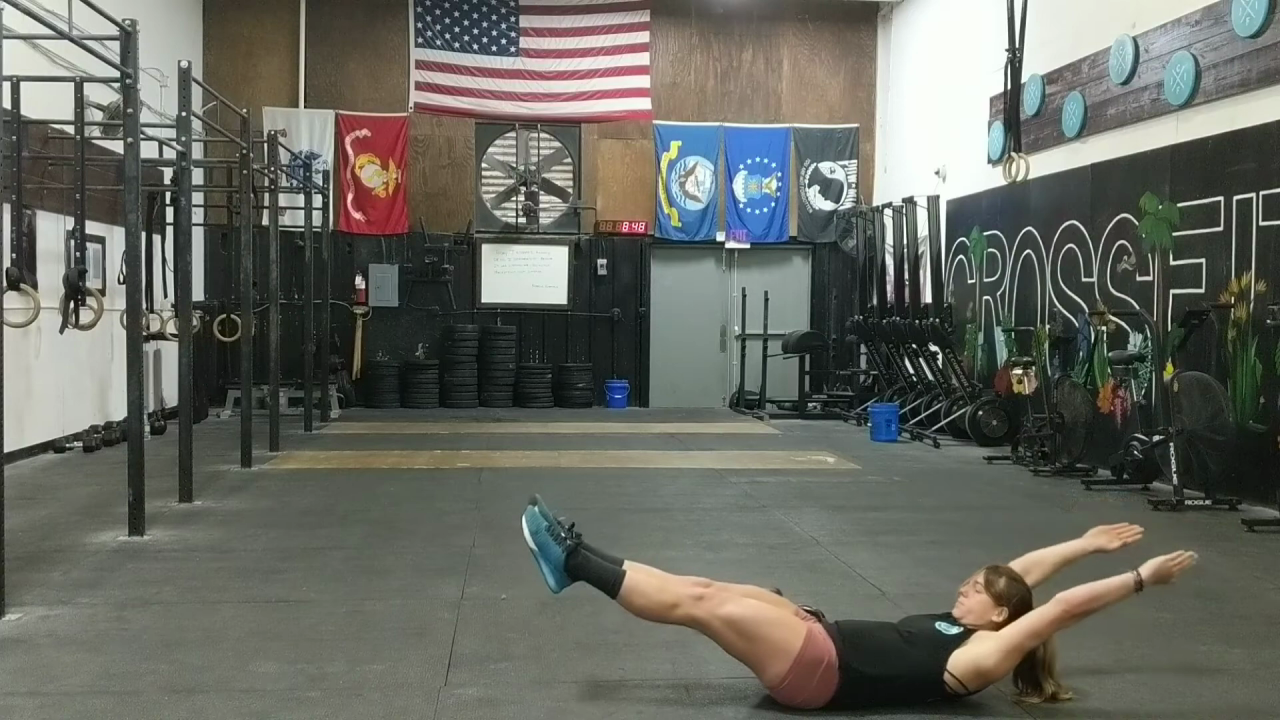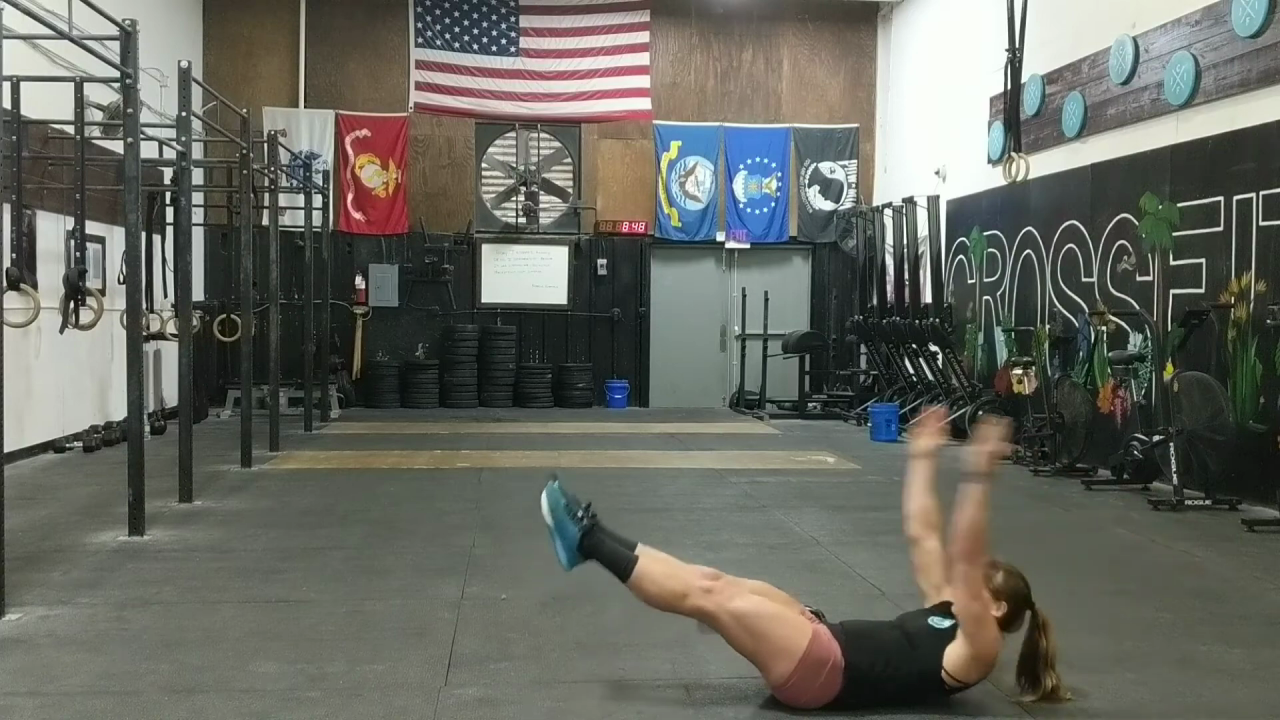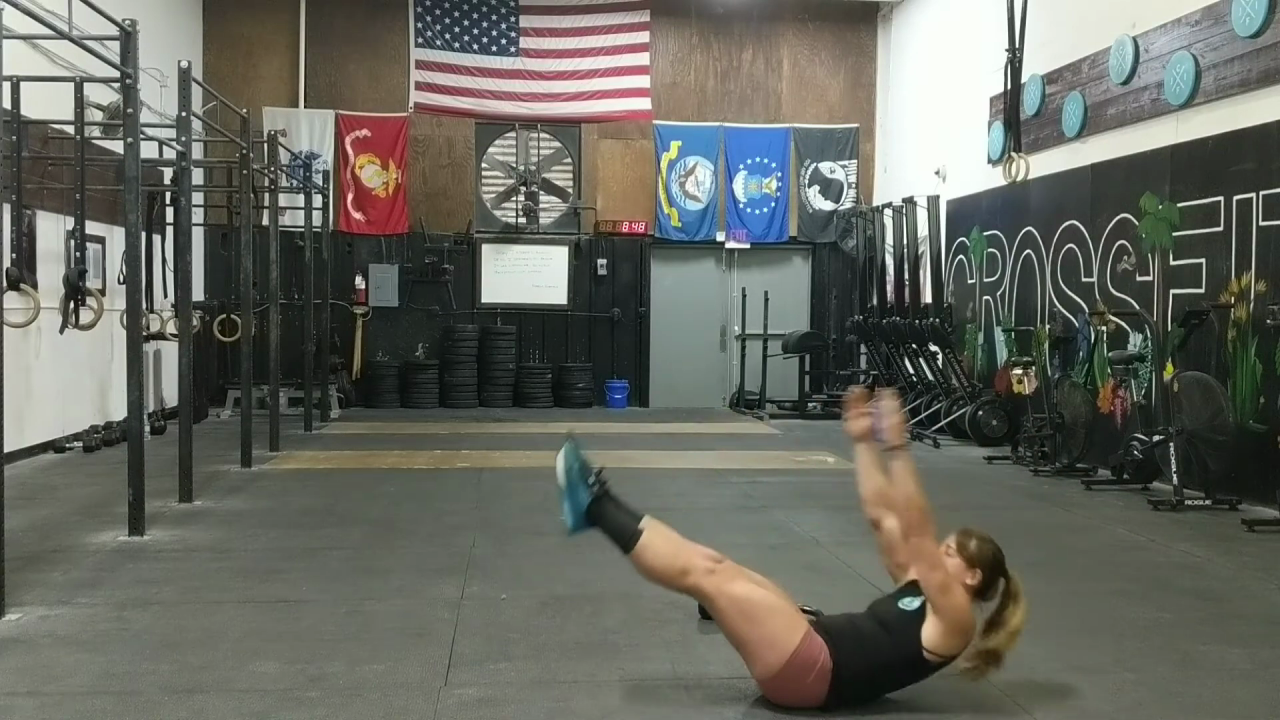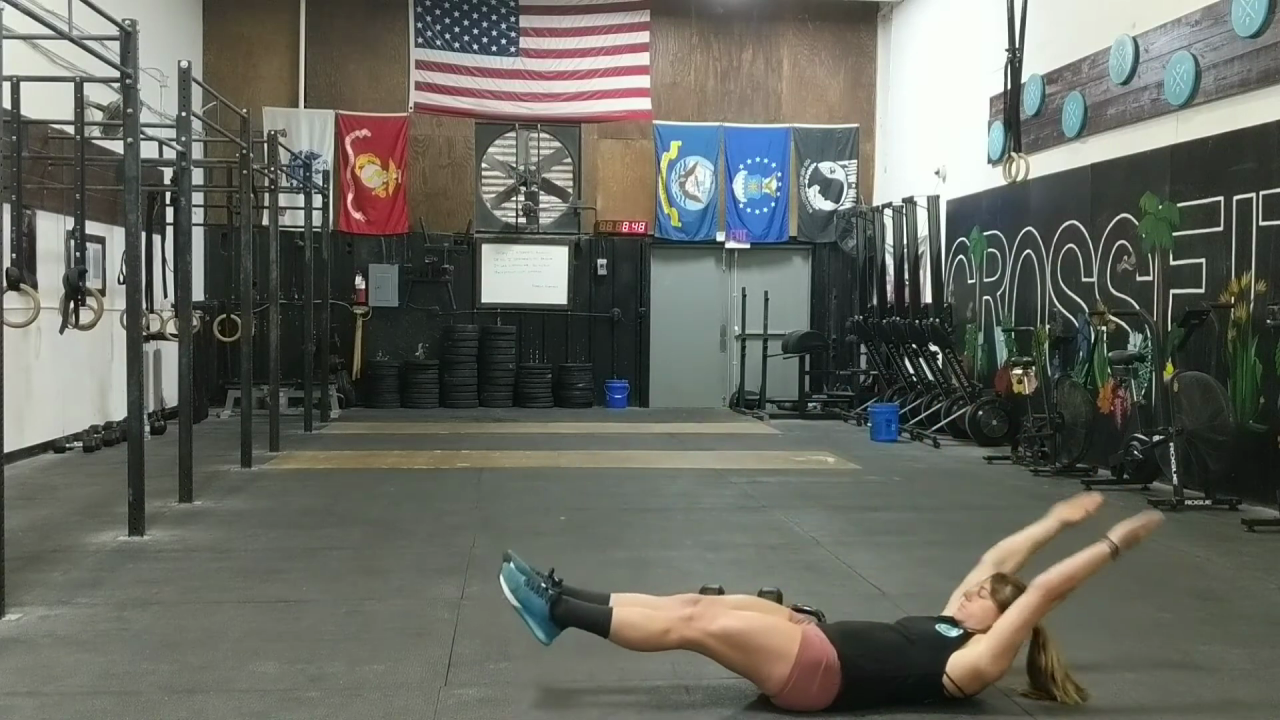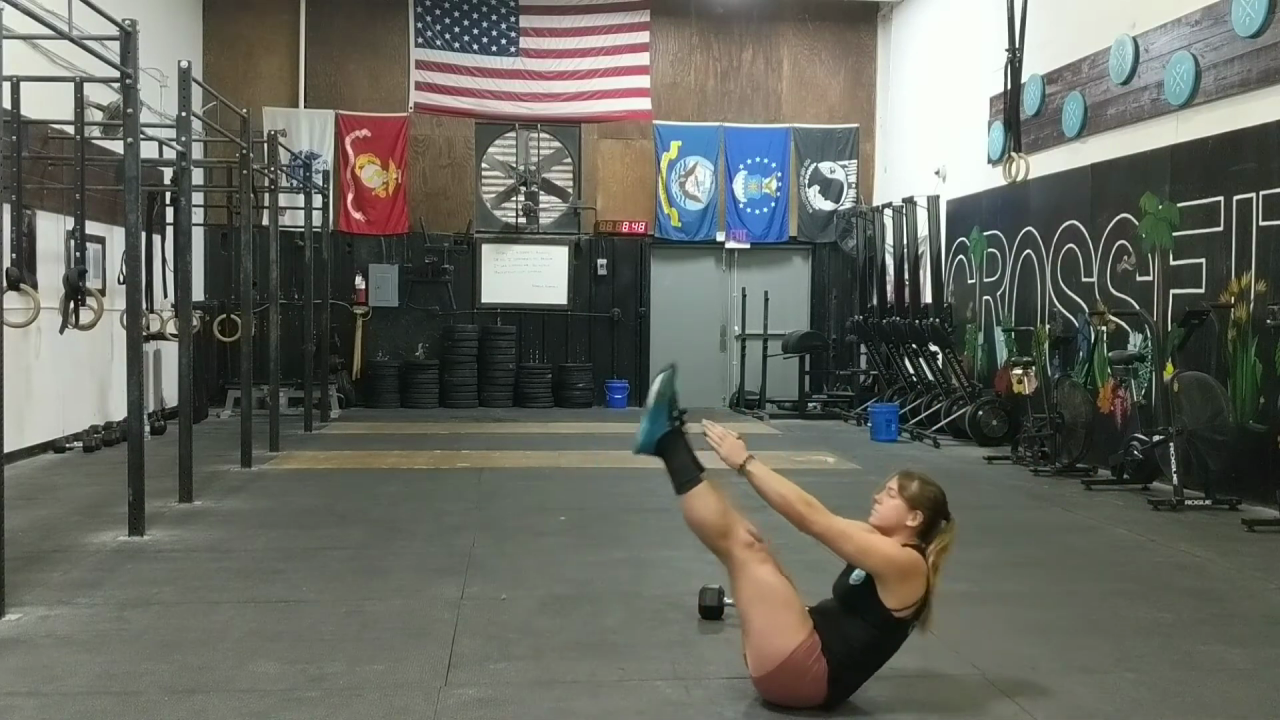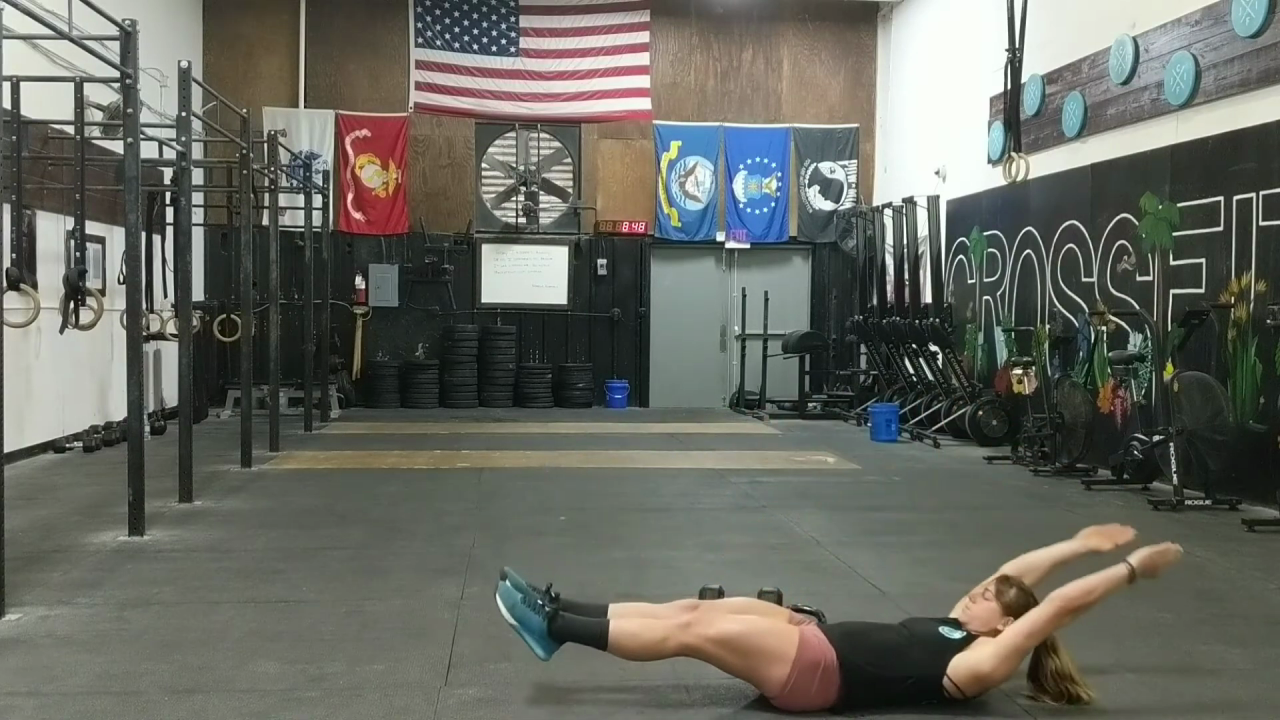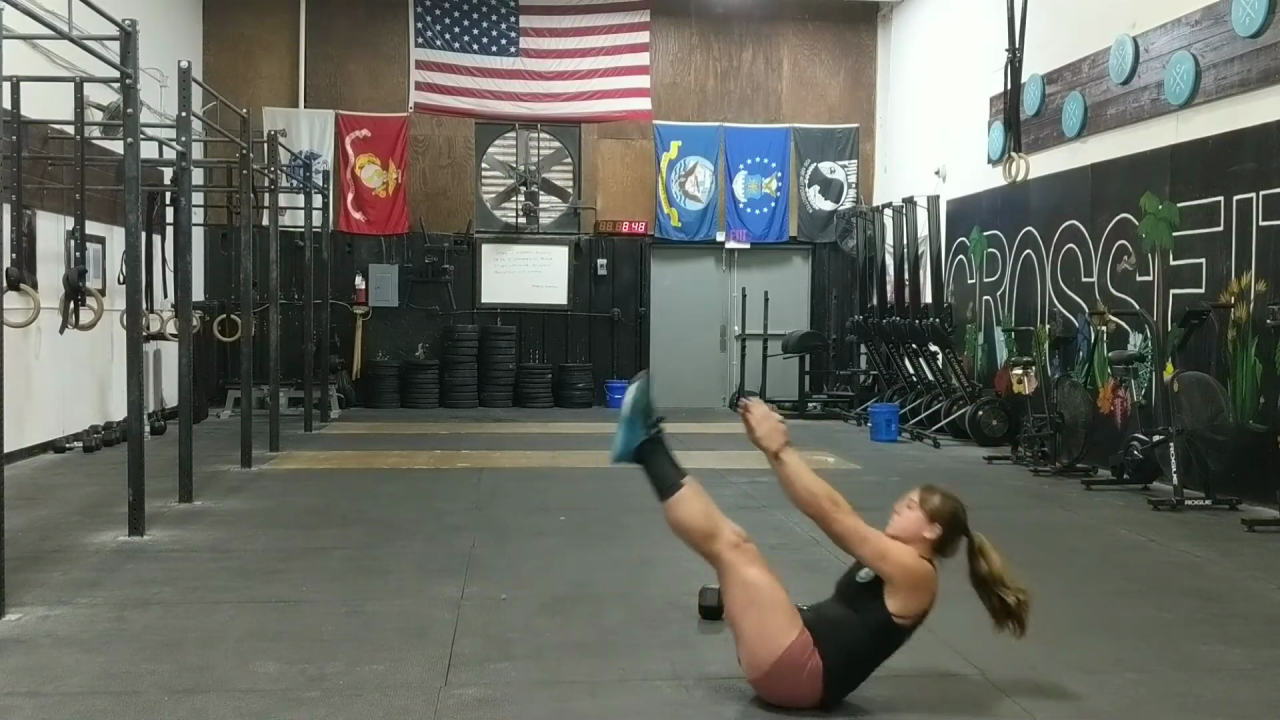
dt=0.7s
person 1, frame 1
left shoulder: (985, 655)
right shoulder: (961, 628)
left elbow: (1062, 607)
right elbow: (1018, 571)
left wrist: (1143, 577)
right wrist: (1084, 544)
left hip: (820, 669)
right hip: (820, 638)
left knee: (697, 600)
right knee: (701, 588)
left ankle: (575, 562)
right ankle: (578, 556)
person 1, frame 2
left shoulder: (978, 650)
right shoulder: (945, 610)
left elbow: (971, 559)
right elbow: (925, 535)
left wrist: (980, 477)
right wrist: (923, 459)
left hip: (822, 674)
right hip: (822, 648)
left knee: (707, 595)
right knee: (709, 579)
left ankle: (589, 540)
right ankle: (590, 537)
person 1, frame 3
left shoulder: (954, 616)
right shoulder: (919, 586)
left elbow: (917, 534)
right elbow: (881, 516)
left wrist: (896, 448)
right wrist: (866, 444)
left hip: (809, 674)
right hip: (808, 654)
left knee: (703, 574)
right knee: (710, 562)
left ankle: (598, 507)
right ankle: (599, 507)
person 1, frame 4
left shoulder: (978, 663)
right shoulder: (954, 626)
left elbow: (1037, 595)
right elbow: (993, 568)
left wrist: (1110, 547)
right wrist: (1055, 521)
left hip: (821, 669)
right hip: (826, 646)
left knee: (696, 623)
right knee: (692, 604)
left ankle: (561, 611)
right ankle: (567, 600)
person 1, frame 5
left shoulder: (902, 564)
right shoulder: (881, 549)
left elbow: (813, 517)
right elbow: (813, 517)
left wrist: (744, 462)
right wrist: (744, 460)
left hip: (801, 675)
right hip: (791, 662)
left knee: (743, 546)
right knee: (741, 541)
left ankle: (669, 439)
right ankle: (669, 442)
person 1, frame 6
left shoulder: (980, 665)
right shoulder: (957, 633)
left elbow: (1050, 607)
right elbow: (1013, 572)
left wrist: (1128, 569)
right wrist: (1079, 544)
left hip: (818, 671)
right hip: (814, 641)
left knee: (689, 629)
right knee: (693, 611)
left ankle: (558, 625)
right ankle: (559, 614)
person 1, frame 7
left shoulder: (913, 572)
right shoulder: (891, 557)
left elbow: (833, 514)
right elbow: (829, 515)
left wrist: (777, 450)
right wrist: (771, 446)
left hip: (800, 675)
right hip: (799, 660)
left knee: (731, 547)
right knee: (732, 544)
left ankle: (647, 447)
right ankle: (646, 447)
